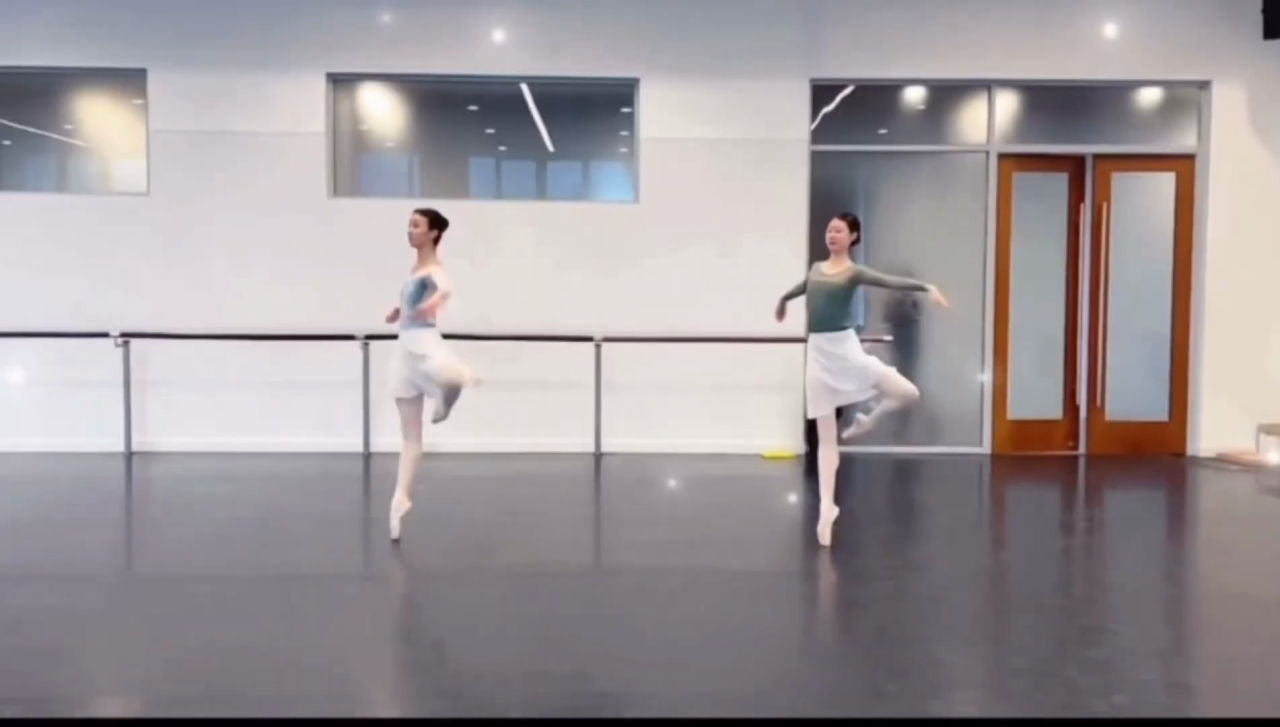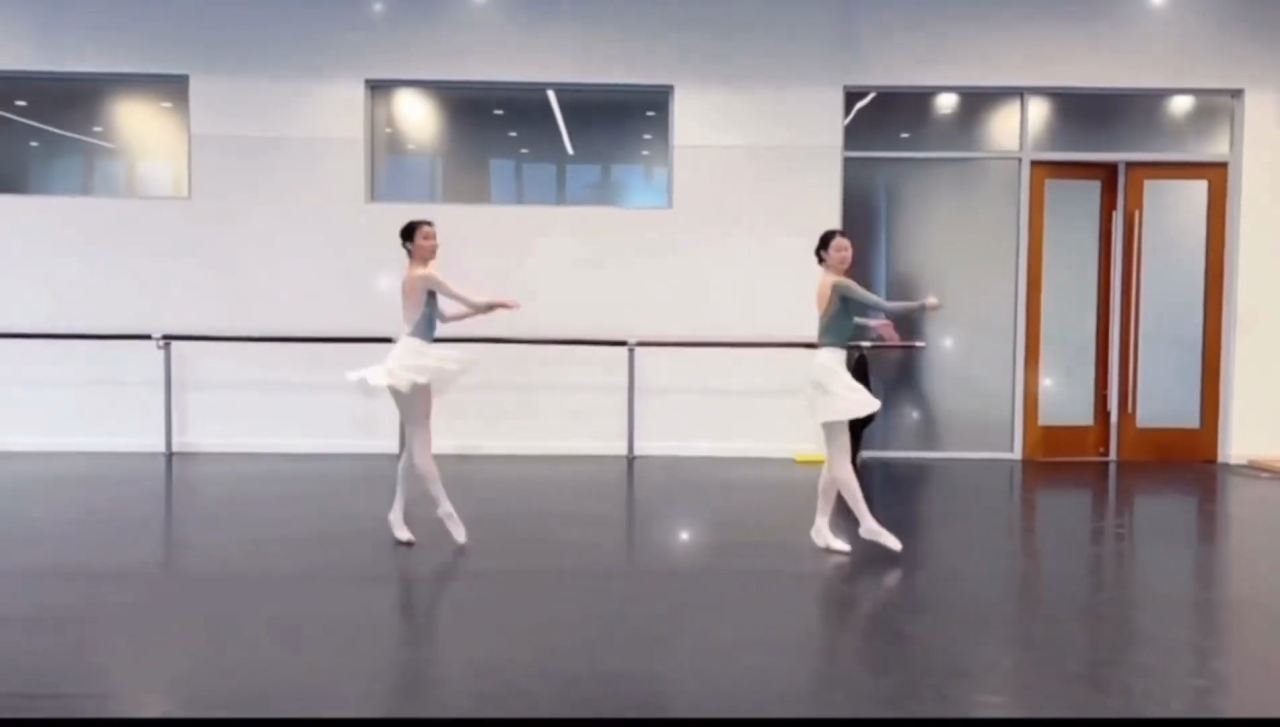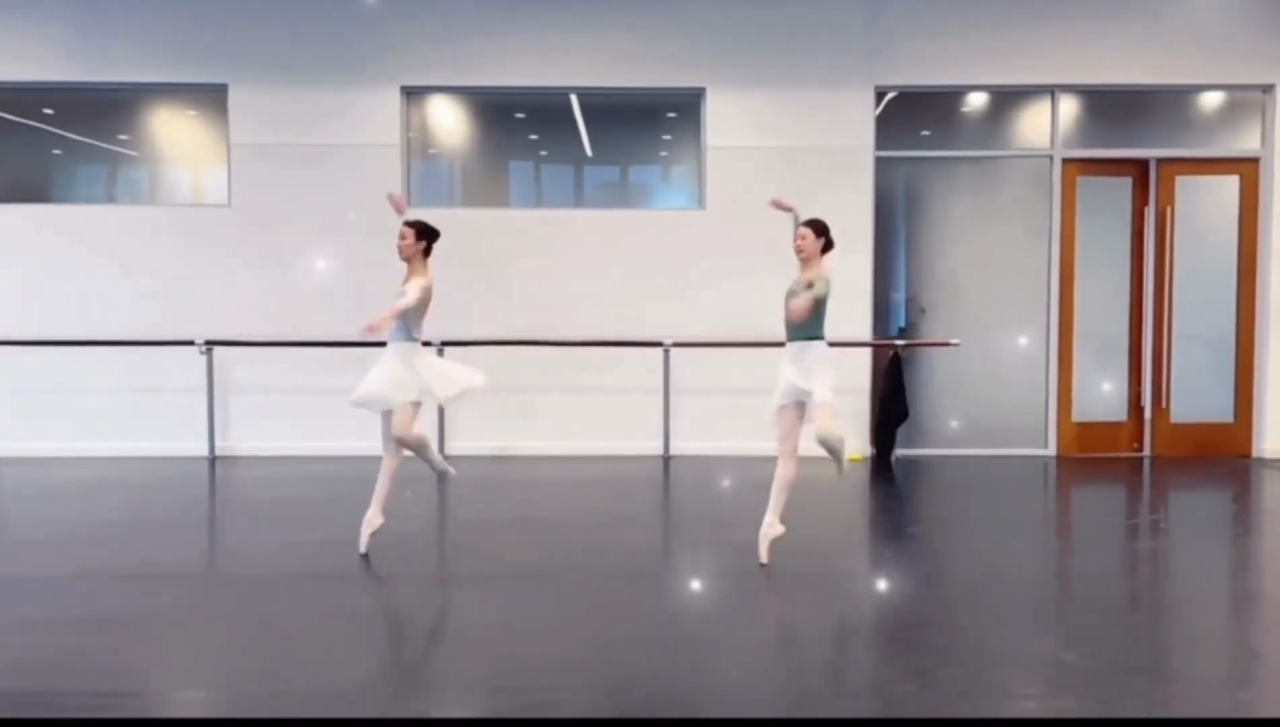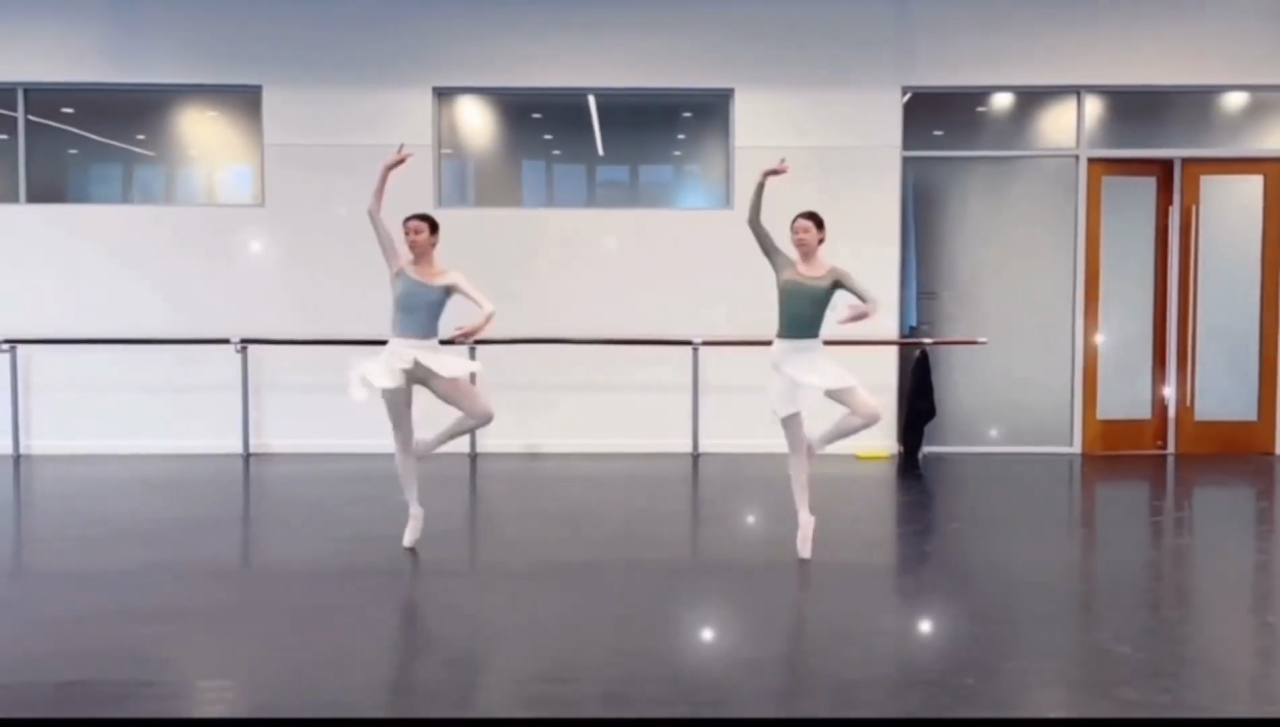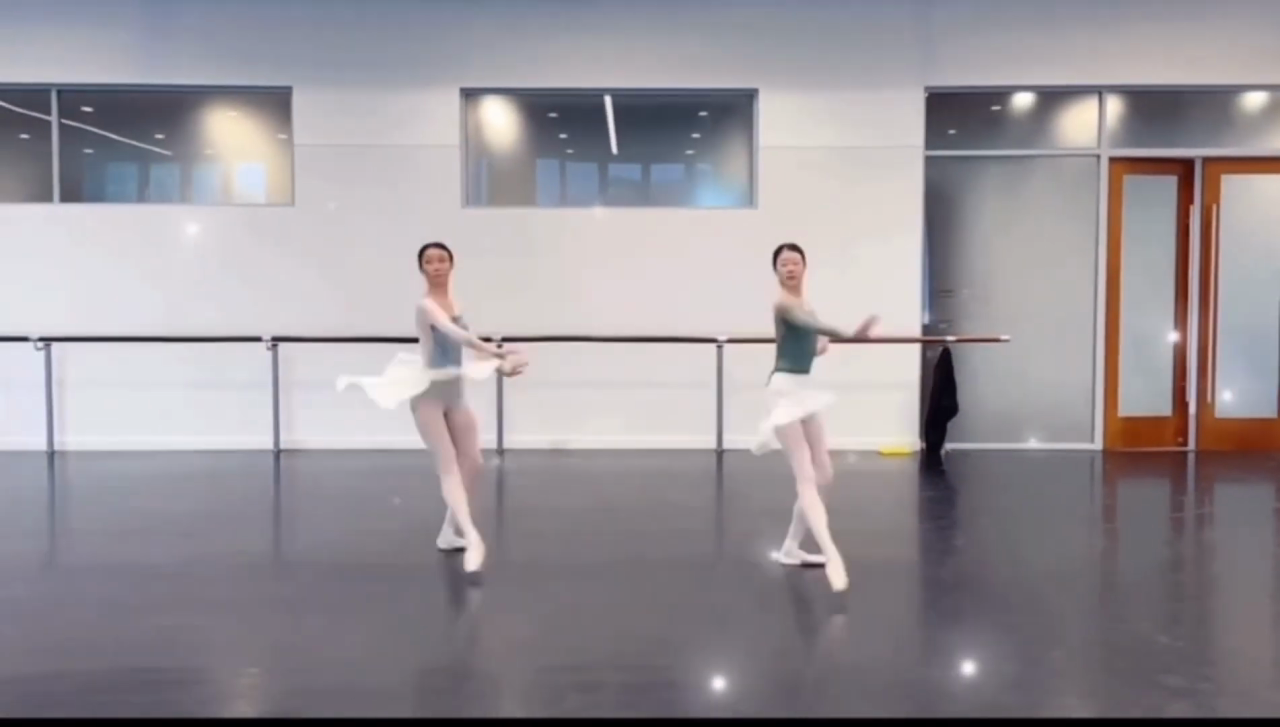
dt=0.5s
person 1, frame 1
left shoulder: (855, 272)
right shoulder: (816, 270)
left elbow: (895, 281)
right elbow: (801, 288)
left wrist: (928, 288)
right wrist: (783, 300)
left hip: (845, 349)
right hip: (818, 354)
left knee: (907, 393)
right knee: (827, 437)
left ankle: (867, 421)
right ankle: (826, 508)
person 1, frame 2
left shoulder: (829, 285)
right shoulder: (841, 284)
right elbow: (885, 307)
left wrist: (869, 323)
right wrist: (925, 303)
left hip: (830, 367)
right hip: (830, 366)
left knee: (837, 455)
right knee: (841, 456)
left ankle: (821, 526)
right ankle: (869, 524)
person 1, frame 3
left shoulder: (817, 275)
right shoulder: (805, 271)
left elbow: (821, 286)
right elbow: (803, 242)
left wrist: (808, 298)
right wrist: (794, 212)
left hip: (815, 359)
right hip: (793, 361)
left knee: (826, 432)
right knee: (786, 450)
right ankle: (771, 522)
person 1, frame 4
left shoulder: (834, 272)
right shoulder: (781, 264)
left elbow: (864, 295)
right elbow: (753, 222)
left wrist: (869, 306)
right wrist: (763, 178)
left hip: (814, 356)
right hip: (785, 356)
left knee: (870, 412)
right knee: (795, 446)
left ankle: (814, 444)
right ankle: (804, 517)
person 1, frame 5
left shoulder: (801, 304)
right shoulder: (784, 306)
right elbow: (811, 325)
left wrist: (818, 343)
right wrist: (849, 334)
left hip: (802, 390)
right hip: (786, 391)
left knee: (823, 475)
right knee: (806, 480)
left ankle: (791, 547)
right ankle: (831, 555)
person 2, frame 1
left shoulder: (434, 269)
right shoulder: (416, 269)
left elbow: (445, 286)
left wrist: (436, 300)
right wrist: (402, 308)
left hip: (426, 346)
right hip: (406, 351)
left knee: (453, 379)
right knee: (410, 434)
left ankle: (443, 406)
right ankle: (400, 500)
person 2, frame 2
left shoulder: (420, 278)
right shoulder: (427, 275)
left elbow: (447, 315)
right elbow: (472, 302)
left wrist: (486, 307)
right wrist: (493, 303)
left hip: (421, 365)
right hip: (407, 363)
left knee: (416, 445)
right knee: (419, 444)
left ankle: (398, 514)
right ankle: (445, 509)
person 2, frame 3
left shoulder: (420, 282)
right shoulder: (416, 273)
left elbow: (407, 300)
right elbow: (415, 242)
left wrist: (386, 316)
right wrist: (404, 212)
left hip: (409, 363)
right hip: (397, 363)
left knee: (402, 433)
right knee: (390, 447)
left ankle: (435, 463)
right ankle: (374, 513)
person 2, frame 4
left shoulder: (450, 279)
right shoulder: (397, 264)
left elbow: (487, 306)
right elbow: (374, 214)
left wrist: (479, 322)
right wrist: (386, 172)
left hip: (430, 358)
right hip: (395, 358)
left knee: (482, 412)
right knee: (403, 444)
left ankle: (429, 444)
right ankle: (414, 511)
person 2, frame 5
left shoulder: (451, 304)
right shoulder: (425, 304)
left elbow: (467, 337)
right elbow: (456, 336)
left wrist: (501, 357)
right wrist: (498, 355)
left hip: (456, 391)
right hip: (427, 393)
left knee: (474, 466)
right knee: (449, 468)
left ankle: (450, 533)
right ankle: (473, 536)
